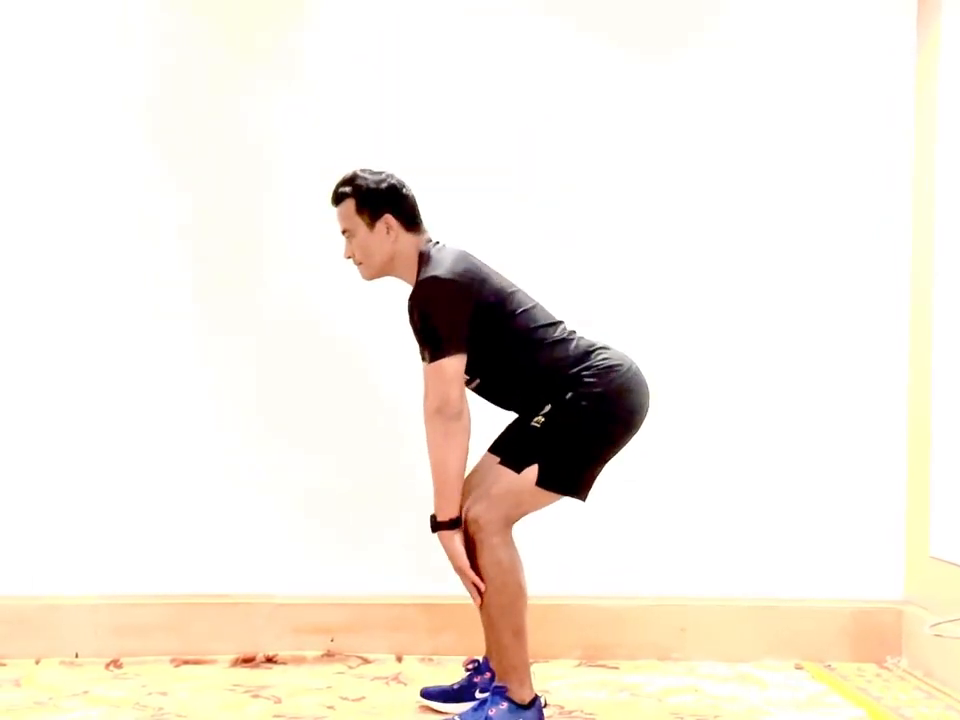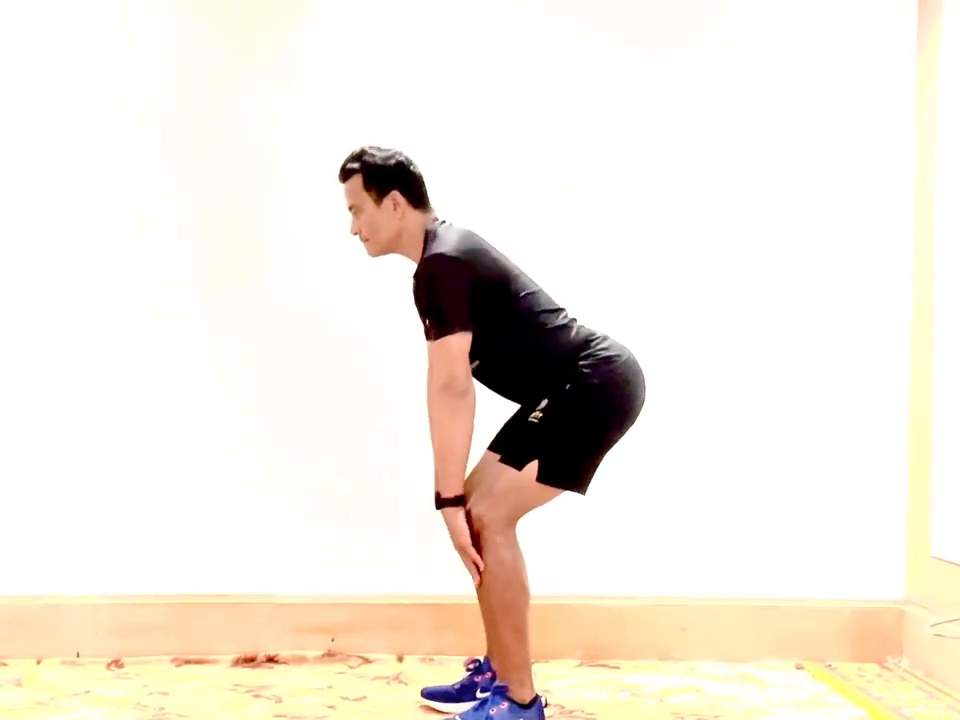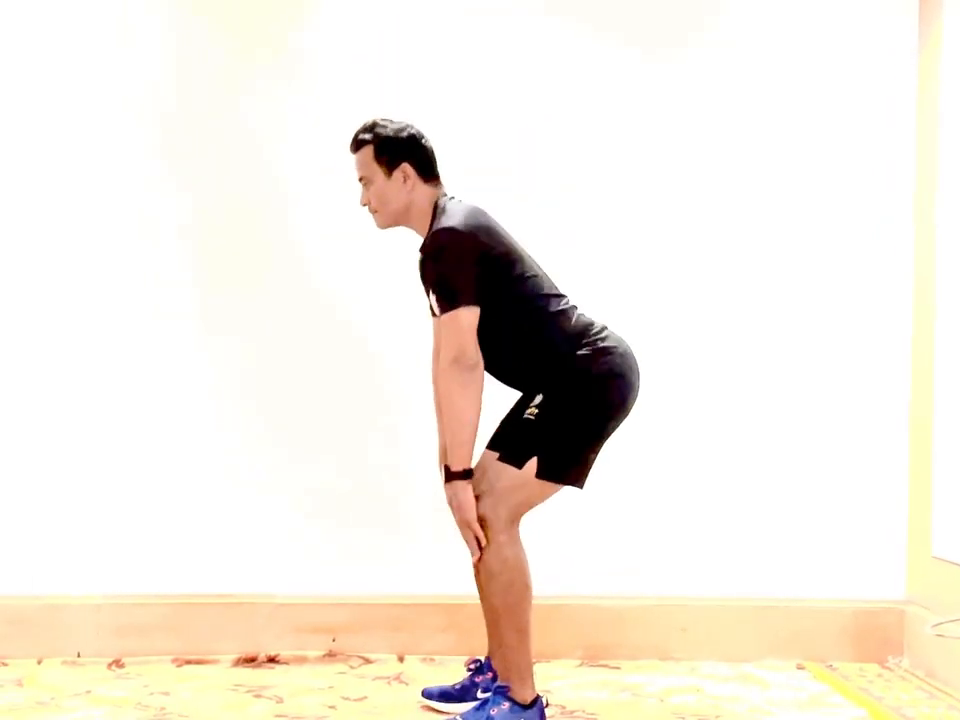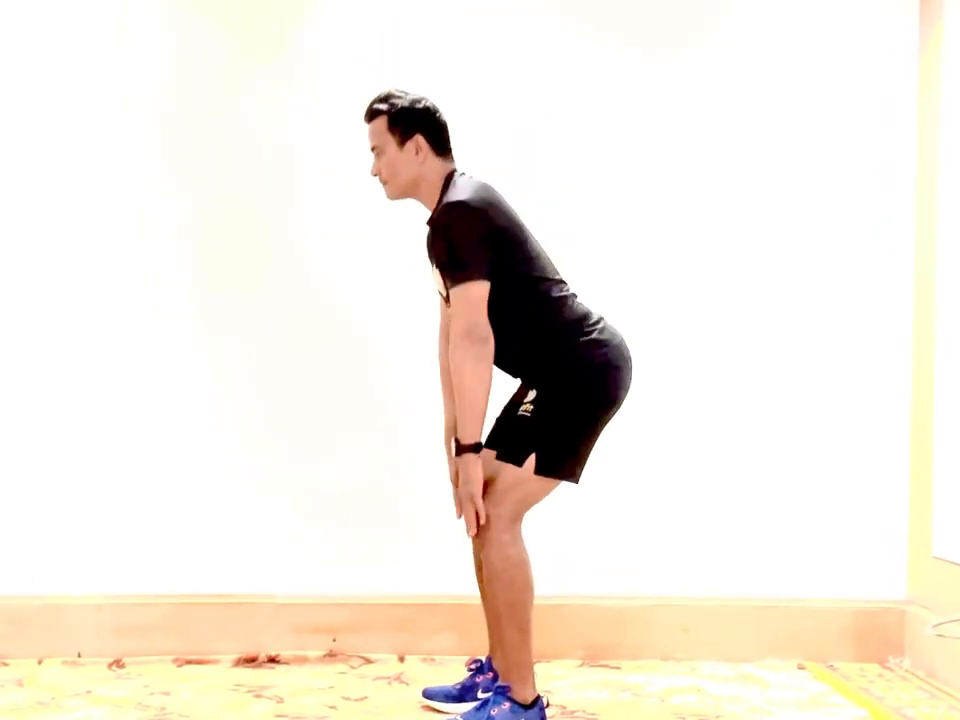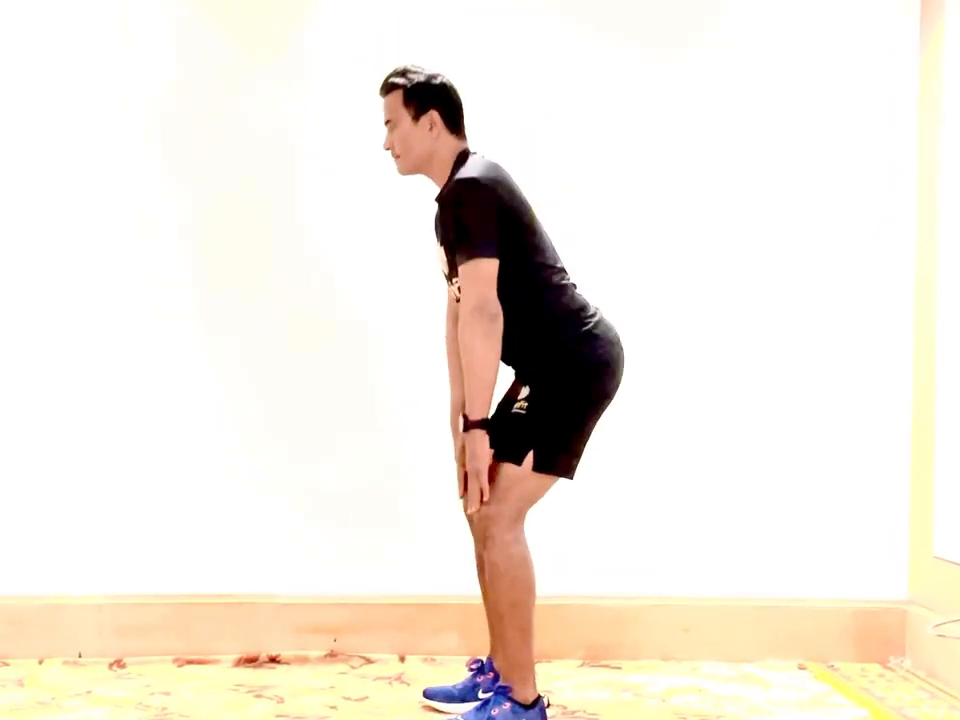
dt=0.1s
person 1, frame 1
left shoulder: (438, 288)
right shoulder: (441, 278)
left elbow: (447, 414)
right elbow: (444, 409)
left wrist: (446, 524)
right wrist: (451, 509)
left hip: (602, 395)
right hip: (583, 394)
left knee: (483, 517)
right knee: (472, 505)
right ankle: (495, 673)
person 1, frame 2
left shoulder: (443, 265)
right shoulder: (444, 257)
left elbow: (452, 390)
right elbow: (448, 388)
left wrist: (449, 502)
right wrist: (453, 492)
left hip: (597, 386)
right hip: (579, 386)
left knee: (487, 514)
right knee: (479, 505)
right ankle: (497, 672)
person 1, frame 3
left shoulder: (450, 239)
right shoulder: (448, 238)
left elbow: (462, 364)
right elbow: (448, 359)
left wrist: (461, 473)
right wrist: (452, 462)
left hip: (592, 378)
right hip: (571, 378)
left knee: (491, 517)
right knee: (481, 515)
right ankle: (496, 671)
person 1, frame 4
left shoulder: (460, 212)
right shoulder: (454, 214)
left elbow: (472, 338)
right elbow: (454, 335)
left wrist: (467, 449)
right wrist: (456, 439)
left hip: (583, 370)
right hip: (563, 371)
left knee: (493, 515)
right knee: (483, 508)
person 1, frame 5
left shoulder: (471, 189)
right shoulder: (461, 193)
left elbow: (482, 313)
right elbow: (460, 312)
left wrist: (477, 426)
right wrist: (461, 415)
left hip: (576, 363)
right hip: (554, 363)
left knee: (496, 514)
right knee: (484, 508)
